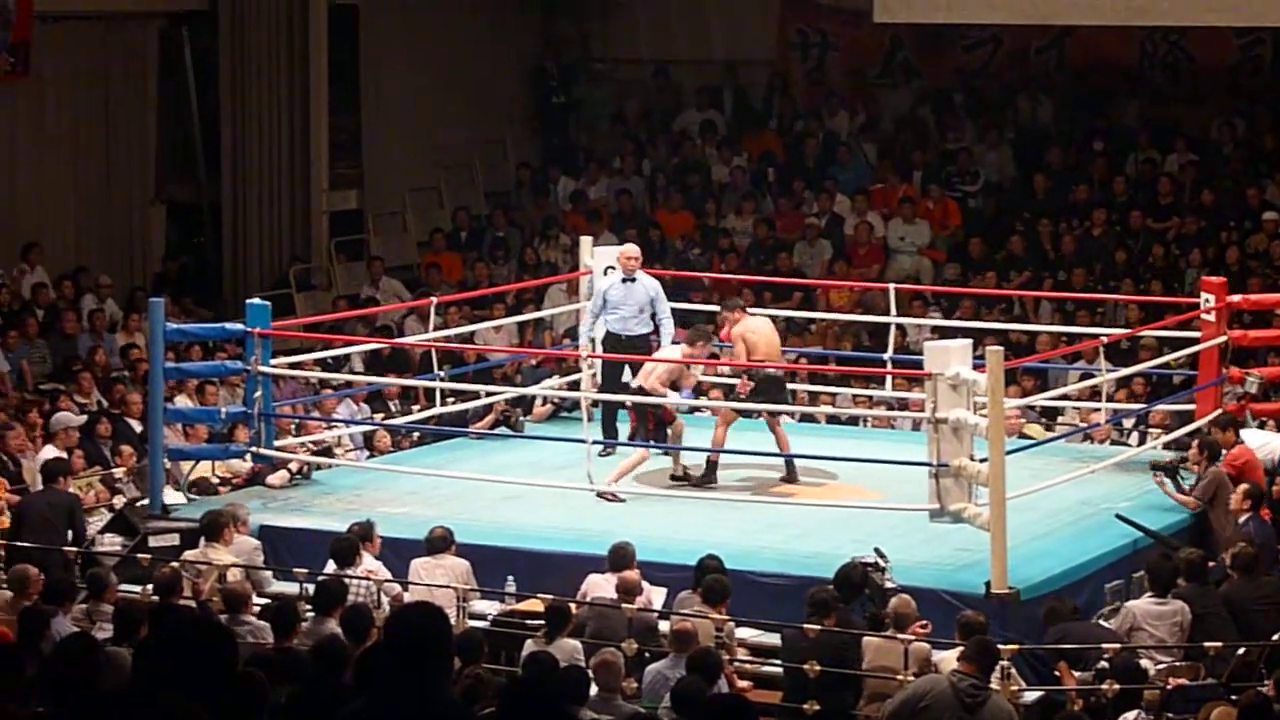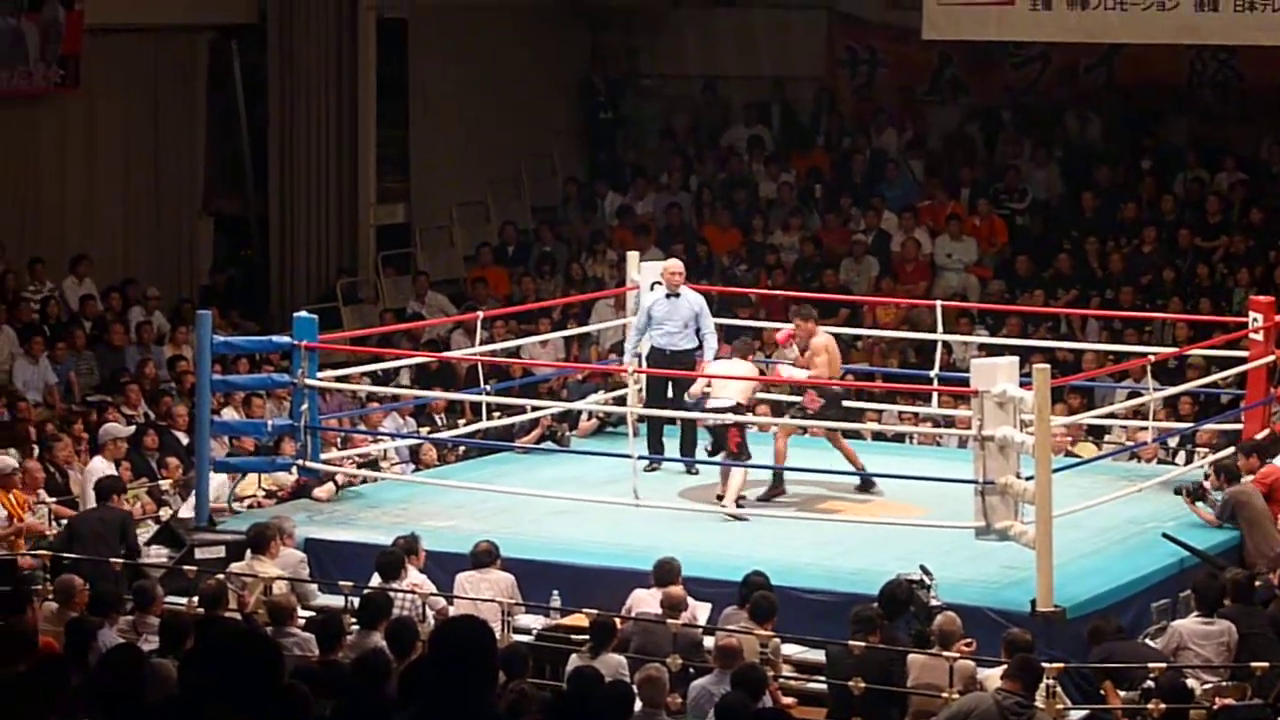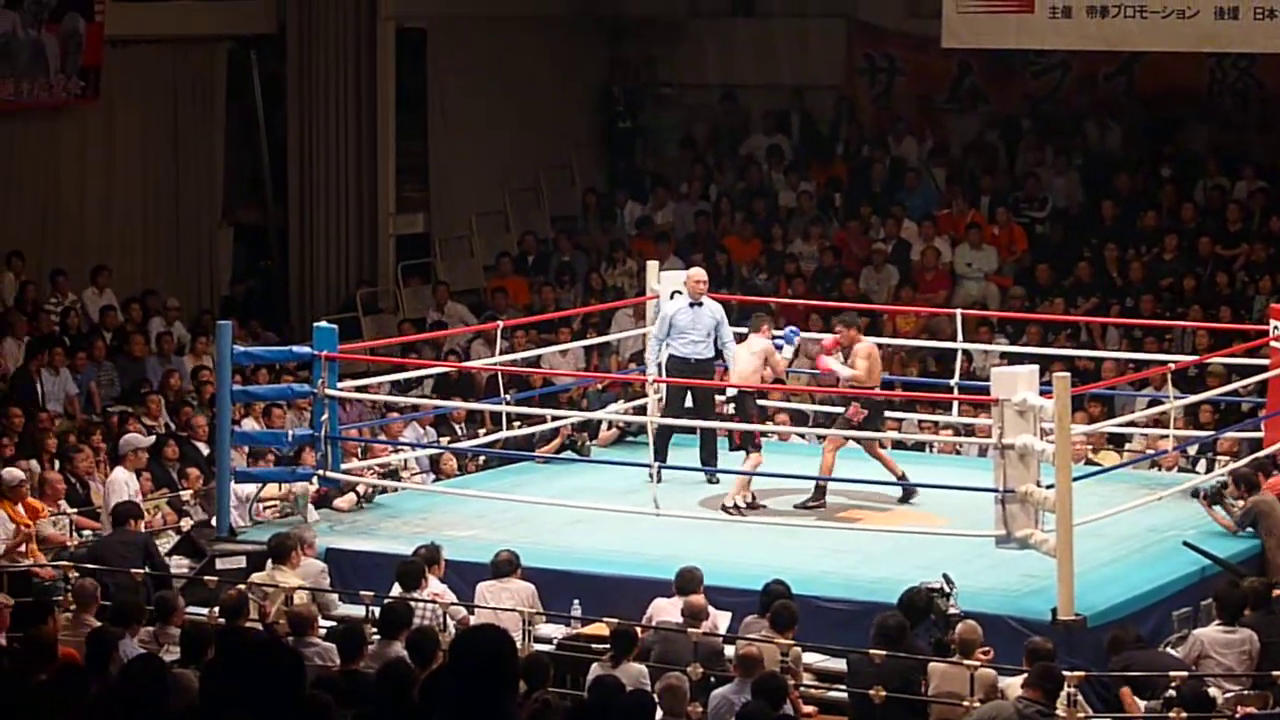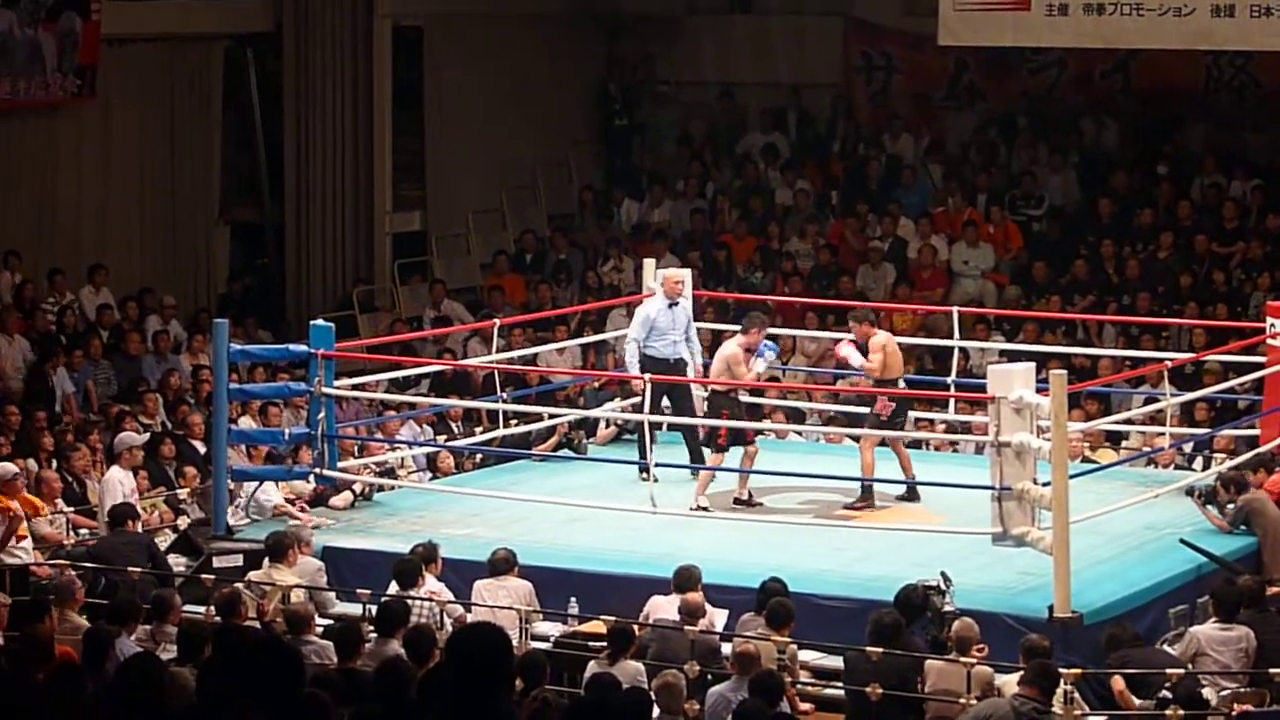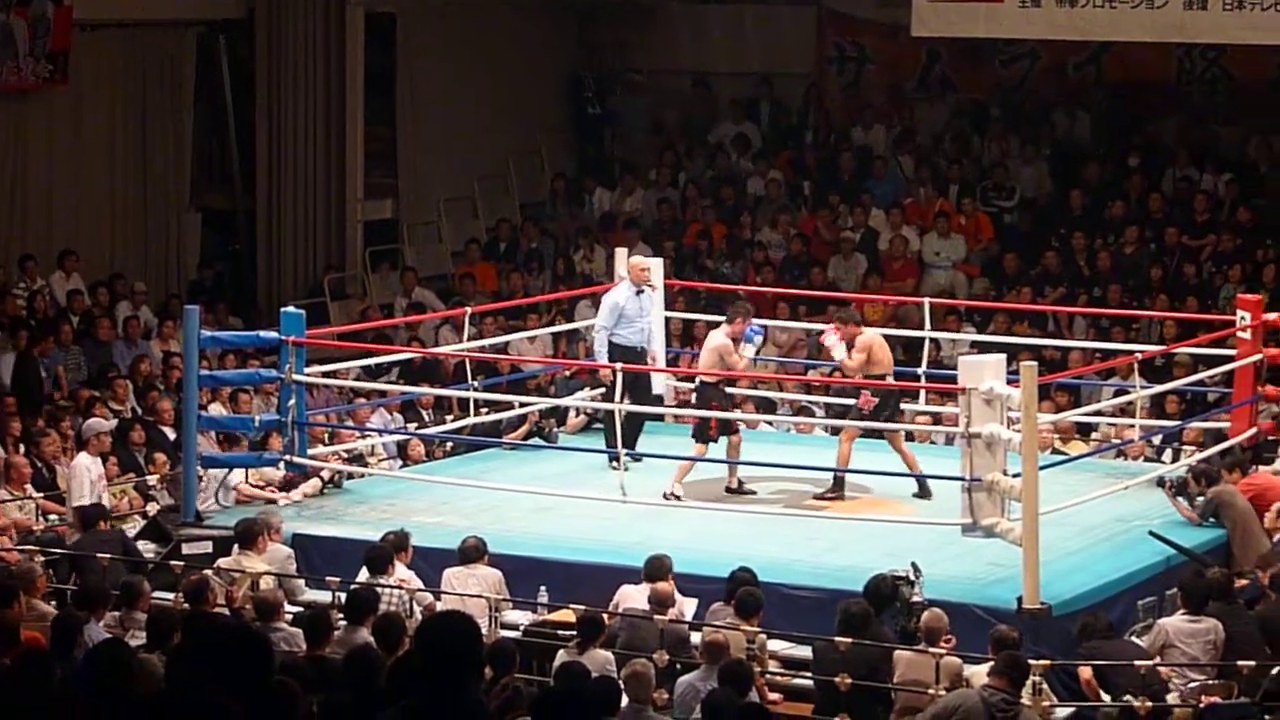
dt=0.4s
person 1, frame 1
left shoulder: (652, 285)
right shoulder: (607, 284)
left elbow: (664, 317)
right elbow: (592, 314)
left wrist: (665, 345)
right wrist: (584, 341)
left hip: (640, 342)
right hip: (613, 341)
right knee: (609, 391)
right ankle: (610, 441)
person 1, frame 2
left shoulder: (696, 300)
right shoulder: (650, 300)
left elbow: (708, 331)
right elbow: (637, 331)
left wrist: (707, 358)
right wrist: (628, 358)
left hip: (684, 358)
right hip: (658, 356)
right knee: (654, 407)
left ankle: (689, 459)
right ankle: (655, 456)
person 1, frame 3
left shoulder: (716, 309)
right shoulder: (671, 308)
left elbow: (727, 341)
right elbow: (656, 339)
left wrist: (734, 368)
right wrist: (652, 369)
left hip: (704, 367)
right hip: (677, 366)
left knee: (707, 418)
right knee: (669, 416)
left ankle: (710, 468)
right ankle: (657, 464)
person 1, frame 4
left shoulder: (685, 306)
right shoulder: (649, 309)
left elbow: (691, 336)
right elbow: (633, 341)
left wrist: (697, 360)
right wrist: (635, 373)
left hip: (678, 365)
right hip: (654, 366)
left knee: (688, 415)
right knee: (649, 417)
left ankle: (698, 464)
right ankle: (645, 467)
person 1, frame 5
left shoulder: (647, 294)
right shoulder: (616, 297)
right elbow: (601, 330)
left wrist: (650, 348)
right wrist: (603, 363)
left hip: (640, 354)
right hip: (620, 354)
left knee: (644, 403)
left ankle: (627, 446)
right ankle: (615, 455)
person 2, frame 1
left shoulder: (738, 331)
right shoulder: (765, 322)
left elbow: (741, 361)
left hip: (757, 377)
right hip: (776, 377)
left knee: (722, 423)
right knee: (774, 424)
left ankle: (710, 473)
right ankle: (790, 470)
person 2, frame 2
left shoulder: (817, 342)
right shoulder: (824, 338)
left elbow: (822, 374)
right elbow: (806, 364)
left wrist: (794, 374)
right wrist: (791, 348)
left hip: (820, 394)
right hip: (833, 394)
left knee: (781, 434)
right knee: (836, 440)
left ankle: (777, 484)
right ankle: (866, 480)
person 2, frame 3
left shoulder: (863, 347)
right shoulder: (860, 346)
left elbow: (861, 377)
right elbow: (849, 373)
left wrist: (834, 366)
right wrist: (834, 356)
left hip: (864, 403)
right hip: (871, 402)
left knee: (830, 446)
right knee: (872, 448)
left ankle: (818, 496)
right ankle: (907, 488)
person 2, frame 4
left shoulder: (877, 340)
right shoulder: (883, 337)
left elbow: (875, 371)
left wrist: (852, 356)
right wrist: (852, 354)
left hip: (889, 395)
right hip: (896, 394)
left knee: (866, 444)
right knee: (896, 443)
left ankle: (867, 496)
right ankle: (912, 490)
person 2, frame 5
left shoulder: (863, 340)
right shoulder: (869, 335)
left elbow: (851, 370)
right elbow: (855, 363)
left wrist: (834, 346)
right wrist: (838, 343)
left hip: (876, 390)
right hip: (889, 390)
left knee: (846, 437)
right knee: (896, 440)
left ankle: (837, 488)
right ankle: (923, 485)
person 3, frame 1
left shoulder: (674, 350)
right shoulder: (675, 360)
right elbow: (652, 384)
right wrist: (672, 396)
left hip: (650, 397)
right hip: (643, 398)
left knee: (677, 426)
right knee: (643, 452)
left ankle: (678, 471)
right ankle: (607, 486)
person 3, frame 2
left shoulder: (714, 364)
right shoulder: (753, 370)
left elbow: (694, 392)
right elbow: (750, 398)
left wrist: (702, 399)
left hip: (714, 414)
right hip: (733, 415)
left knee: (731, 455)
right knee: (740, 464)
left ankle: (724, 493)
right ankle: (729, 503)
person 3, frame 3
left shoulder: (741, 348)
right shoulder: (764, 344)
right elbow: (779, 373)
right wrist: (789, 348)
left hip: (737, 400)
right hip: (744, 401)
left knee: (752, 452)
right knee: (755, 457)
left ankle: (745, 497)
right ankle: (730, 501)
person 3, frame 4
left shoulder: (736, 346)
right shoulder: (734, 351)
left elbow: (743, 376)
right elbow: (746, 381)
left wrist: (758, 357)
right wrist: (763, 362)
left hip: (732, 400)
right hip: (720, 403)
left knee: (751, 448)
right knee: (717, 457)
left ankle: (742, 495)
right ankle: (698, 502)
person 3, frame 5
left shoulder: (718, 334)
right shoulder: (723, 342)
left elbow: (730, 363)
right elbow: (739, 368)
left wrist: (742, 343)
right wrist: (751, 347)
left hip: (717, 391)
right hip: (708, 394)
left knee: (735, 438)
right knee: (701, 448)
left ankle: (733, 483)
right ankle: (673, 488)
